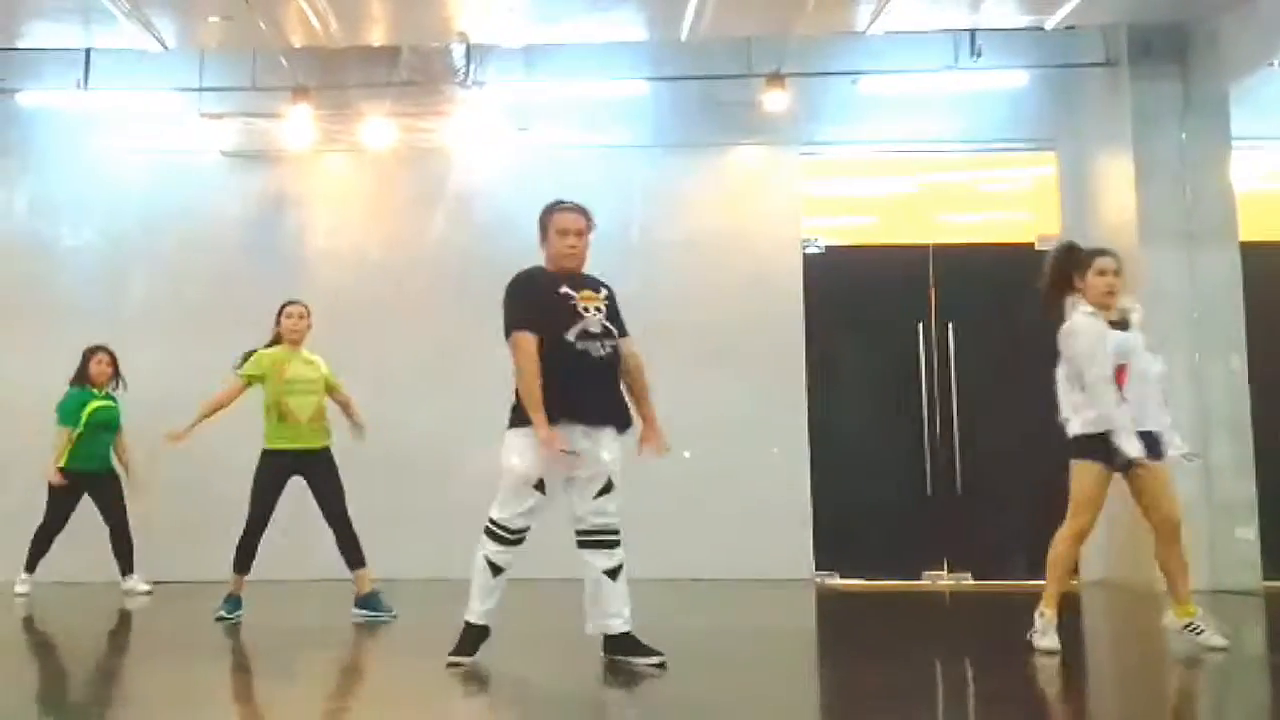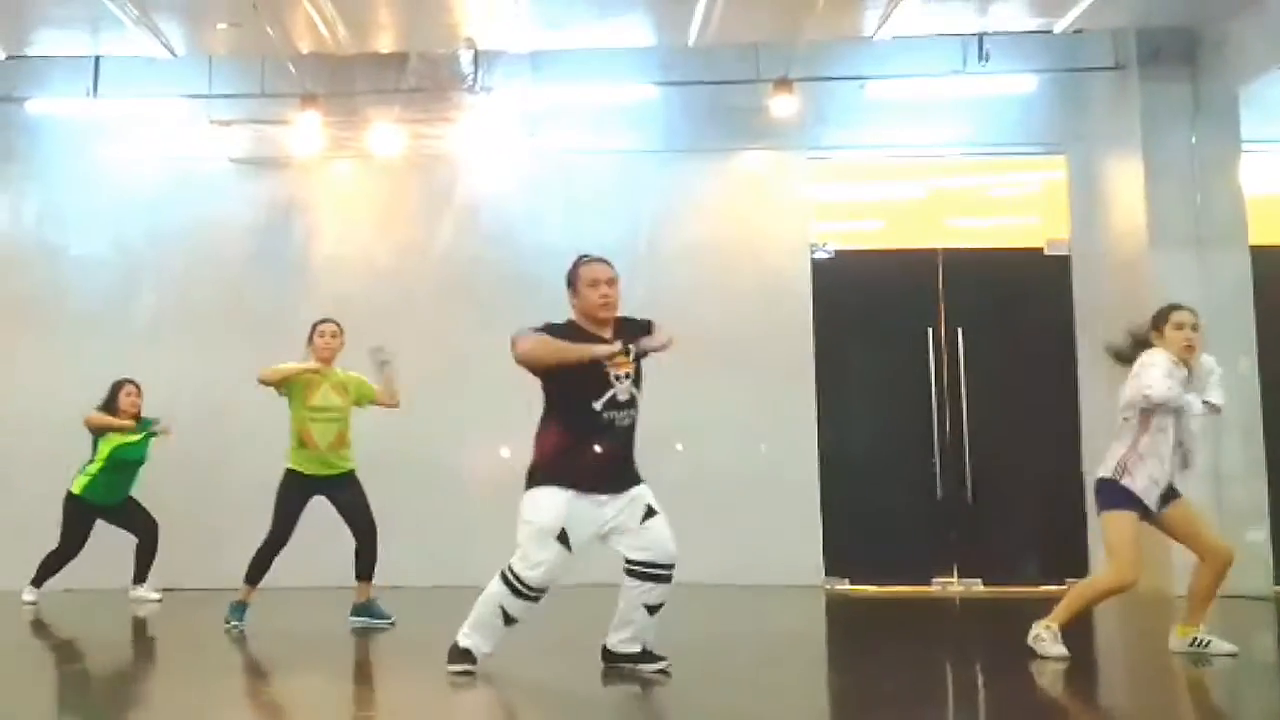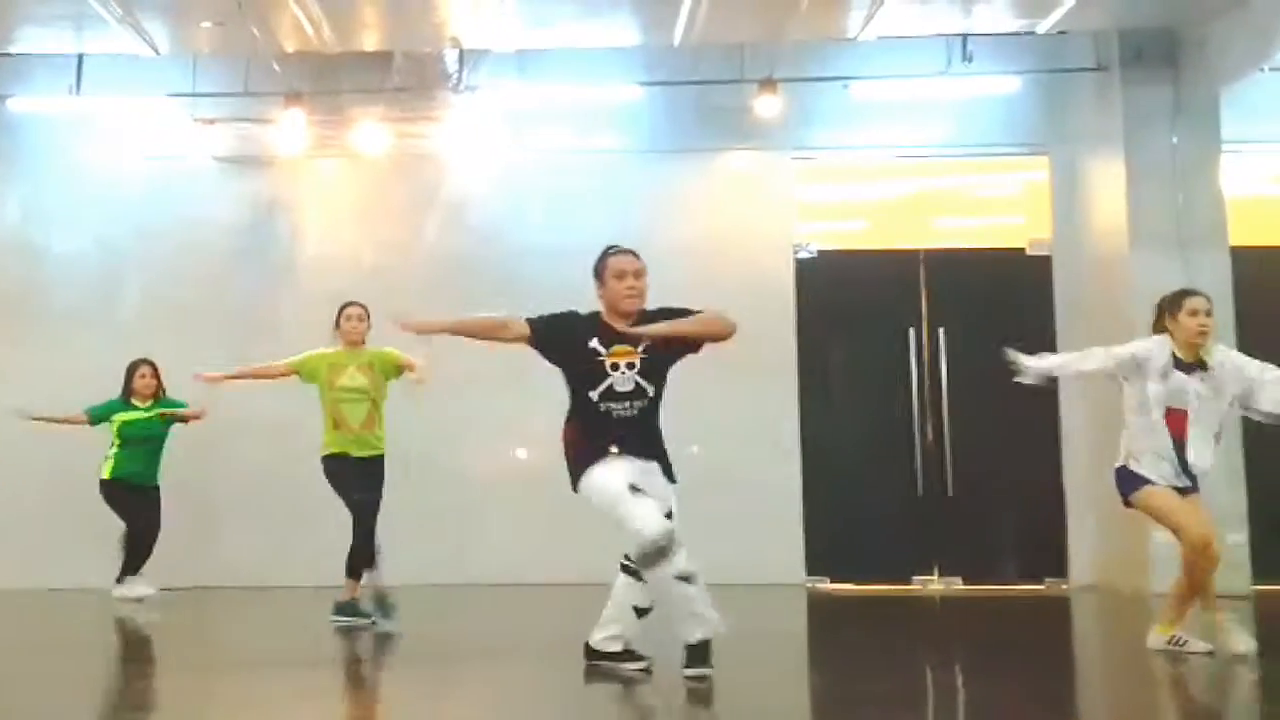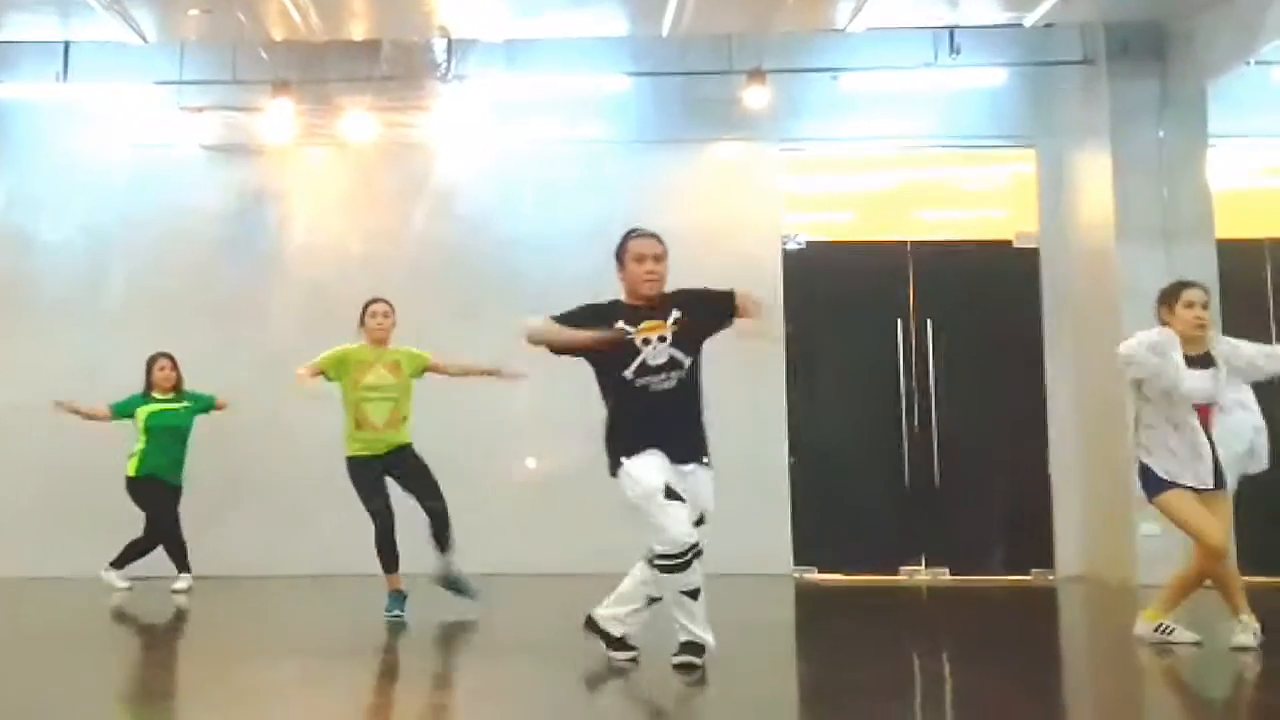
dt=0.3s
person 1, frame 1
left shoulder: (601, 291)
right shoulder: (527, 285)
left elbow: (626, 355)
right elbow: (524, 350)
left wrist: (649, 418)
right wrist: (541, 424)
left hip: (599, 428)
right hip: (537, 428)
left knee: (601, 532)
right knee: (508, 523)
left ankle: (616, 634)
right ankle: (476, 624)
person 1, frame 2
left shoulder: (628, 331)
right shoulder: (557, 336)
left elbow: (655, 335)
right elbow: (524, 349)
left wrist: (657, 340)
right wrist: (595, 350)
left hip: (621, 482)
right hip: (560, 482)
left knee: (659, 558)
right knee: (531, 575)
left ankle: (625, 647)
right ankle: (469, 644)
person 1, frame 3
left shoulder: (663, 324)
right shoulder: (569, 327)
left elbow: (725, 327)
right elbow: (507, 327)
left wrist: (668, 331)
right wrist: (436, 327)
left hip: (651, 463)
right hip: (600, 461)
left knee: (644, 561)
right knee: (655, 536)
left ankle: (607, 644)
right ankle: (698, 636)
person 1, frame 4
left shoulder: (688, 307)
right shoulder: (608, 317)
left elbow: (745, 300)
right elbow: (539, 333)
left wrist: (754, 310)
right wrist: (585, 337)
left hip: (691, 453)
right hip: (638, 451)
left knee: (673, 551)
right knee: (677, 541)
left ankle: (607, 620)
right ankle: (693, 636)
person 2, frame 1
left shoulder: (1128, 316)
right shoulder: (1077, 324)
right elbow: (1095, 385)
right wrist: (1126, 439)
left hip: (1136, 429)
right hip: (1094, 430)
left knee: (1169, 522)
right knee: (1078, 524)
left ankle: (1184, 613)
right ankle: (1046, 615)
person 2, frame 2
left shoulder: (1195, 367)
right shoulder: (1154, 362)
left elbow: (1211, 378)
right elbow: (1156, 391)
left wrist: (1211, 397)
right wrist: (1188, 398)
left hip: (1157, 483)
right hip: (1120, 483)
left knee: (1219, 554)
right knee: (1123, 576)
left ankle: (1189, 632)
right ankle: (1047, 628)
person 2, frame 3
left shoulder: (1222, 361)
right shoulder: (1149, 352)
right elbow: (1094, 359)
right wrist: (1036, 365)
left hip: (1183, 471)
right hip: (1141, 470)
left knee: (1206, 554)
right knee: (1201, 537)
left ankle: (1168, 629)
right ankle: (1219, 618)
person 2, frame 4
left shoulder: (1224, 349)
right shoulder: (1158, 343)
right elbow: (1128, 354)
right wrist: (1184, 385)
left hip: (1213, 465)
right hip: (1165, 467)
left knee: (1210, 555)
right knee: (1214, 543)
left ankle: (1154, 618)
right ankle: (1245, 618)
person 3, frame 1
left shoulder: (317, 364)
right shoulder: (264, 358)
left elbow: (340, 396)
right elbow: (231, 393)
left wrist: (355, 419)
right wrist: (191, 425)
left hip: (317, 452)
right hip: (276, 453)
left knee: (340, 520)
right knee: (256, 524)
left ankle: (366, 595)
right ankle: (234, 596)
person 3, frame 2
left shoulder: (352, 382)
right shoulder: (295, 372)
left elbow: (392, 401)
right elbow: (264, 377)
left wrist: (384, 368)
right wrist: (308, 368)
left hip: (340, 473)
right hip: (299, 472)
left knee: (367, 532)
right knee: (276, 540)
left ankle: (364, 603)
right ankle: (241, 602)
person 3, frame 3
left shoulder: (383, 358)
right shoulder: (322, 360)
left elbow: (413, 365)
right elbow: (274, 369)
left wrist: (415, 370)
right wrist: (223, 376)
left hip: (372, 456)
right hip: (338, 455)
left knee: (365, 524)
right knee: (363, 517)
left ankle: (348, 602)
right ankle: (377, 590)
person 3, frame 4
left shoulder: (406, 357)
right shoulder: (344, 356)
left elbow: (450, 368)
right elbow: (306, 369)
left wrist: (490, 371)
right wrist: (307, 377)
left hip: (398, 449)
right hip: (360, 456)
left knee: (438, 510)
right knee: (383, 521)
left ankle: (447, 569)
right ankle: (395, 591)
person 4, frame 1
left shoulder: (111, 400)
right shoulder: (76, 395)
left elbow: (117, 437)
right elbow: (63, 433)
left wrist: (128, 468)
right wrist: (53, 468)
left hip: (103, 471)
right hip: (69, 472)
left knee: (119, 521)
right knee: (52, 523)
left ankle: (129, 578)
right ankle: (27, 575)
person 4, frame 2
left shoulder: (145, 425)
right shoulder: (106, 424)
left elbow: (160, 427)
right elbow: (90, 419)
left wrist: (161, 428)
right wrist: (124, 425)
left hip: (117, 500)
right hip: (84, 497)
left knee: (149, 531)
right knee: (68, 549)
left ankle: (138, 586)
right ankle: (33, 587)
person 4, frame 3
left shoulder: (165, 407)
right shoulder: (116, 406)
left elbow: (199, 413)
right elbow: (81, 417)
left wrist: (182, 414)
right wrist: (43, 417)
left hip: (147, 484)
right hip: (115, 480)
left knee: (147, 531)
right knee: (139, 524)
left ankle: (122, 585)
right ankle: (131, 579)
person 4, frame 4
left shoulder: (189, 401)
right shoulder: (140, 402)
left elbow: (222, 403)
right elbow: (105, 413)
left wrist: (217, 403)
right wrist: (73, 408)
left hip: (171, 480)
right hip: (143, 477)
left knee: (154, 535)
right knee: (168, 523)
left ankle: (112, 569)
right ankle: (184, 573)
